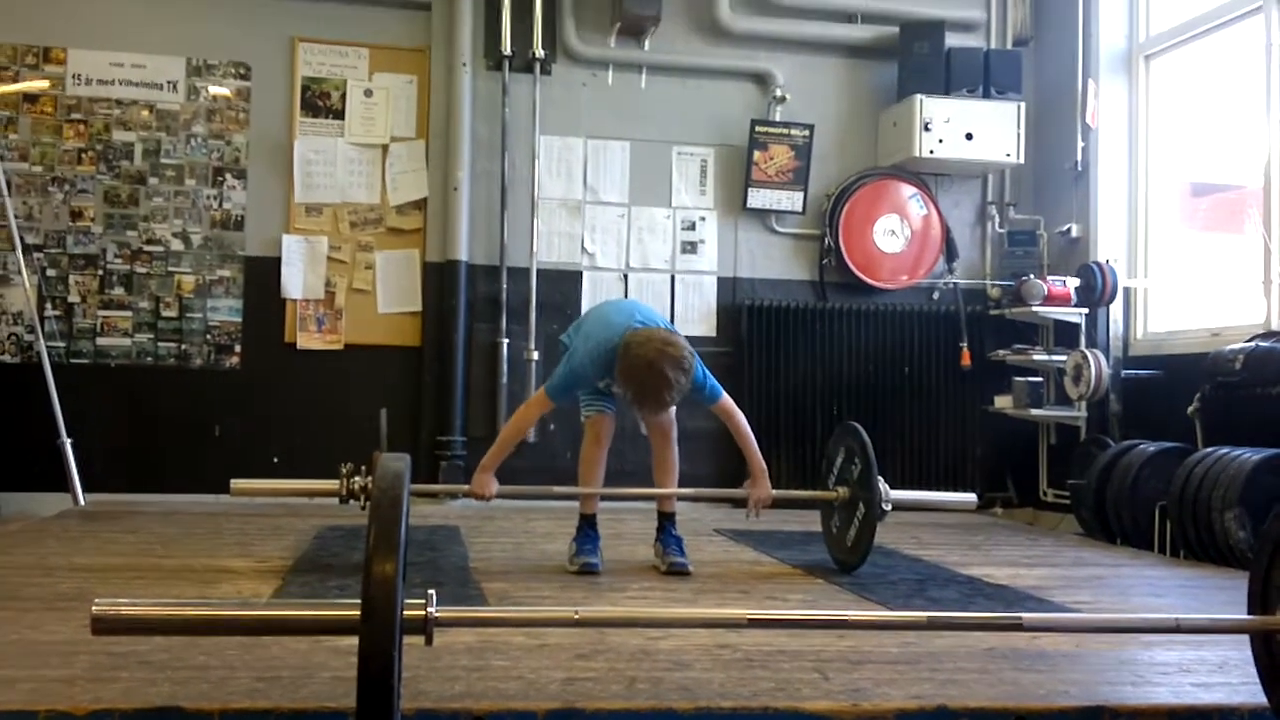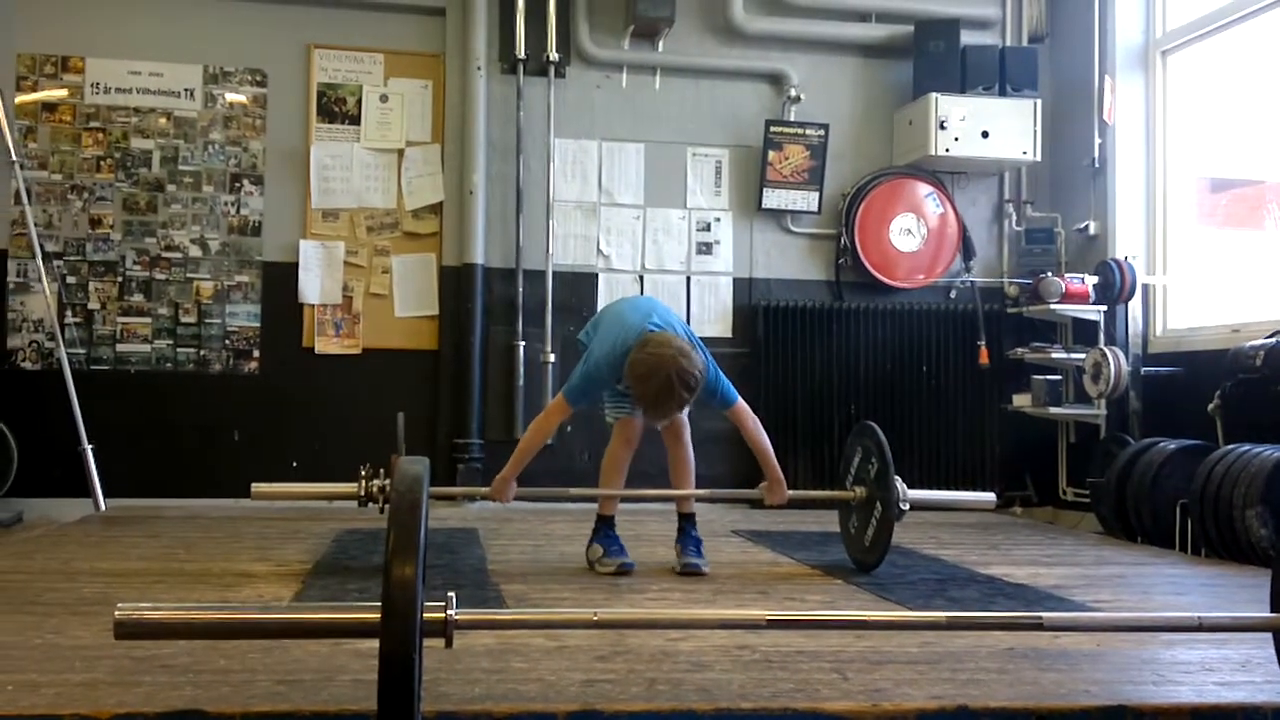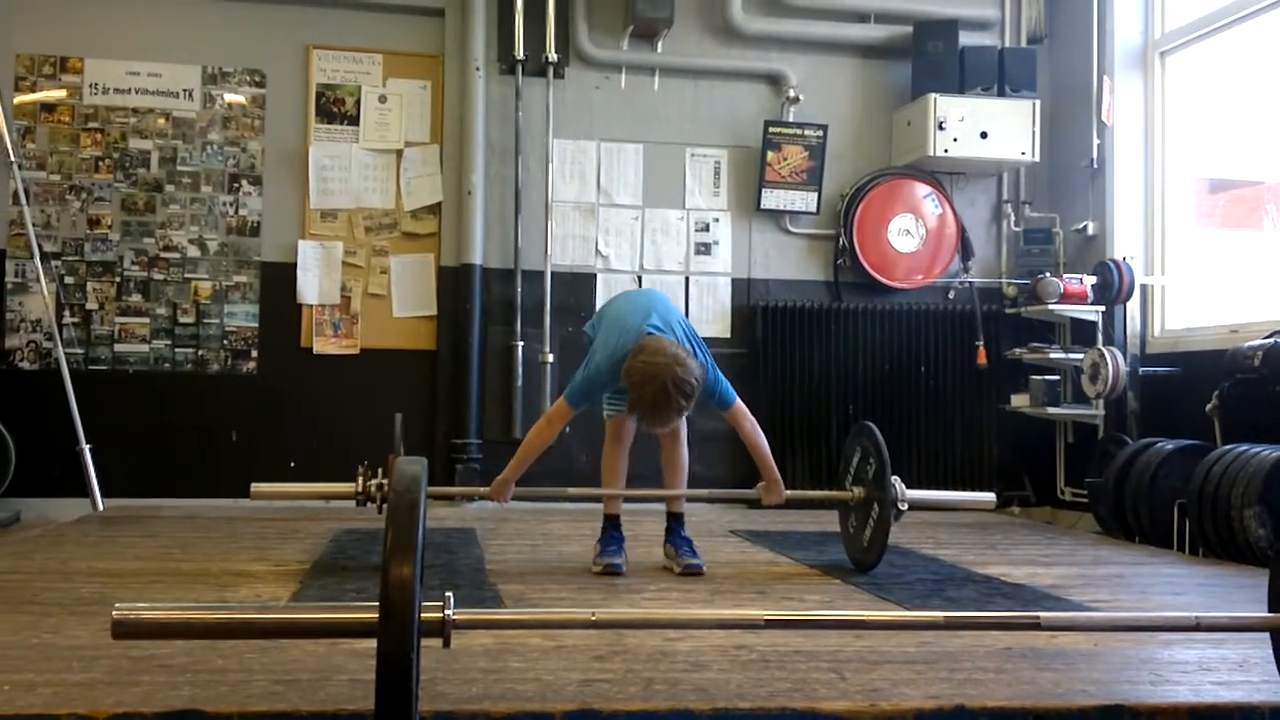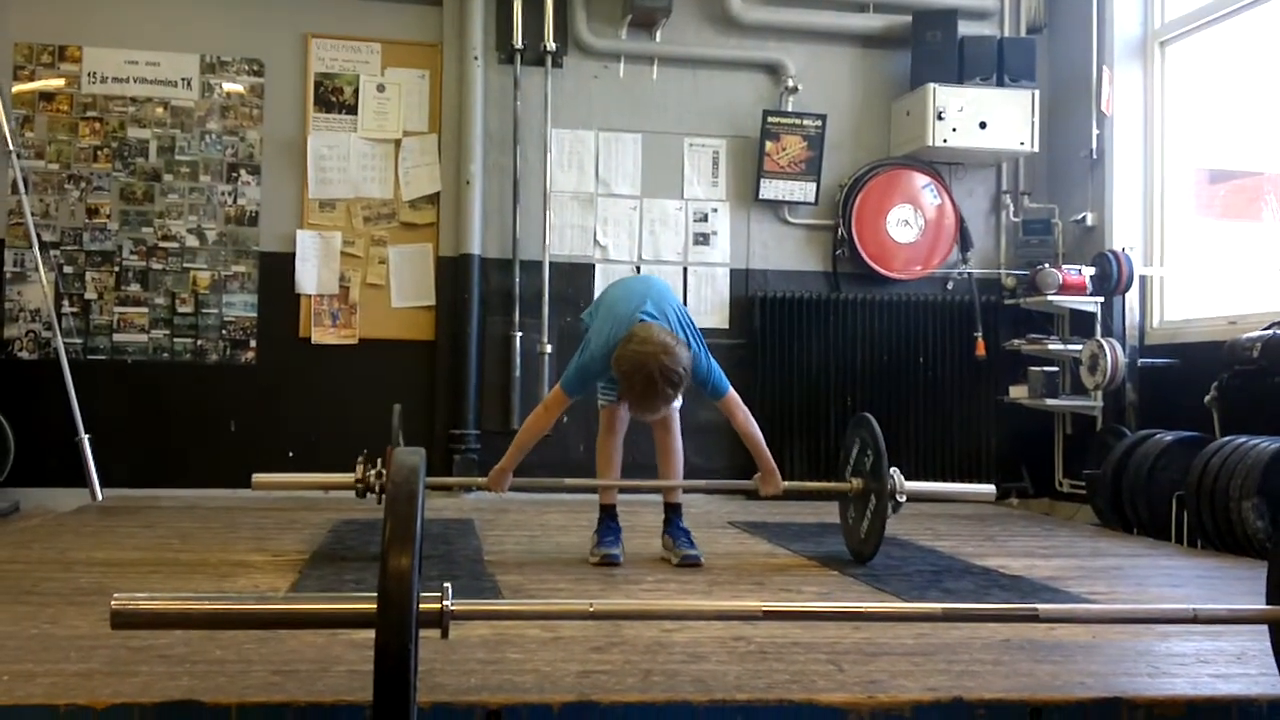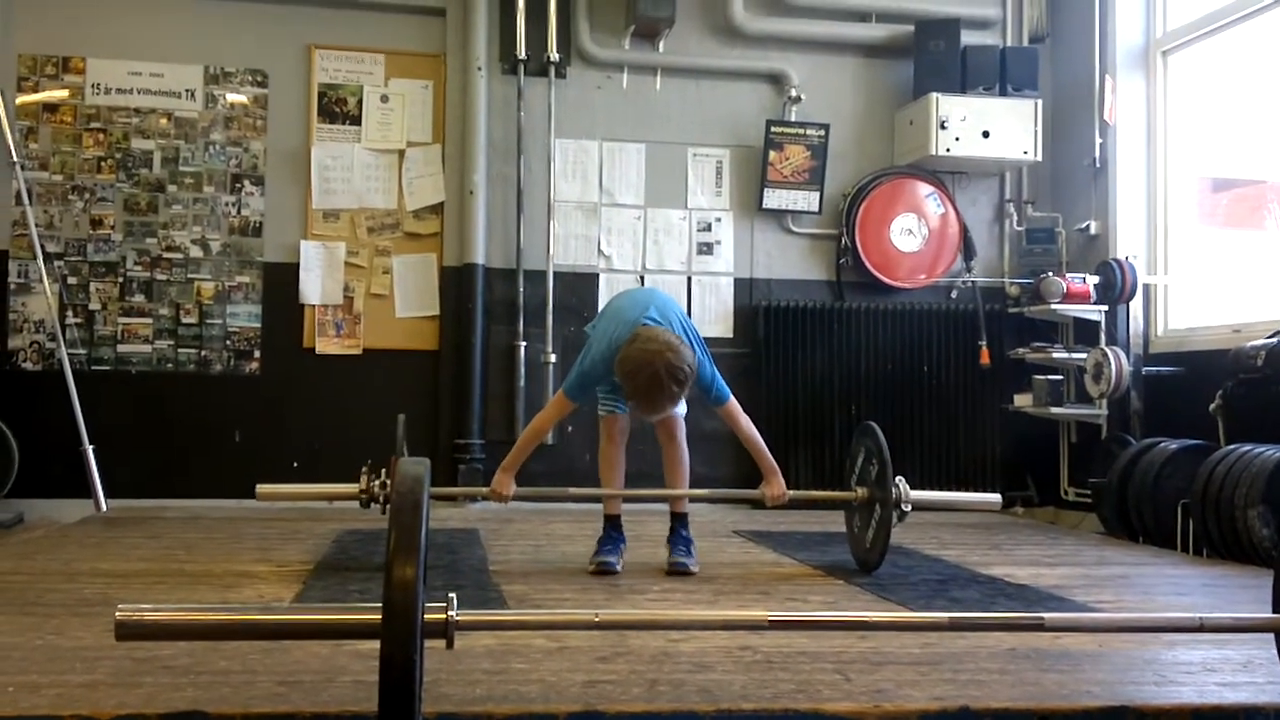
dt=0.4s
person 1, frame 1
left shoulder: (680, 360)
right shoulder: (589, 357)
left elbow: (732, 413)
right elbow: (531, 409)
left wrist: (760, 475)
right wrist: (486, 470)
left hip: (653, 361)
right hip: (597, 349)
left knee: (665, 429)
right knee: (599, 428)
left ankle: (667, 533)
right ankle: (586, 532)
person 1, frame 2
left shoulder: (695, 362)
right shoulder: (605, 359)
left elbow: (746, 419)
right elbow: (551, 416)
left wrist: (775, 480)
right wrist: (507, 477)
left hip: (663, 332)
right hip: (611, 340)
left knee: (677, 429)
right knee: (628, 429)
left ankle: (687, 533)
right ankle: (603, 533)
person 1, frame 3
left shoulder: (697, 364)
right shoulder: (606, 362)
left elbow: (744, 421)
right elbow: (552, 421)
left wrist: (773, 480)
right wrist: (507, 479)
right hip: (612, 326)
left knee: (675, 430)
right knee: (620, 429)
left ankle: (676, 533)
right ankle: (611, 533)
person 1, frame 4
left shoulder: (690, 352)
right shoulder: (600, 351)
left elbow: (737, 411)
right elbow: (549, 409)
left wrist: (769, 470)
right wrist: (505, 468)
left hip: (663, 315)
right hip: (611, 319)
left knee: (667, 419)
right knee: (613, 419)
left ankle: (674, 524)
right ankle: (607, 524)
person 1, frame 5
left shoulder: (692, 357)
right shoulder: (602, 355)
left elbow: (737, 417)
right elbow: (551, 413)
left wrist: (773, 475)
right wrist: (506, 471)
left hip: (666, 327)
right hip: (617, 342)
left knee: (672, 428)
right knee: (613, 429)
left ankle: (679, 533)
right ankle: (612, 533)
